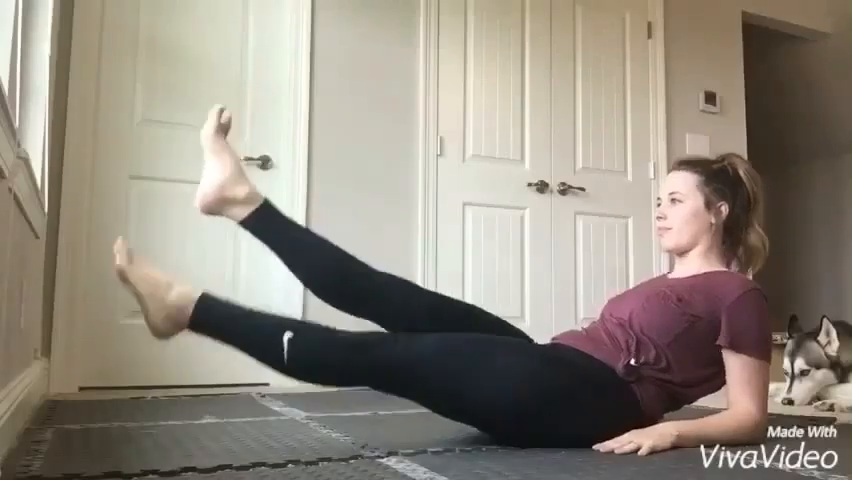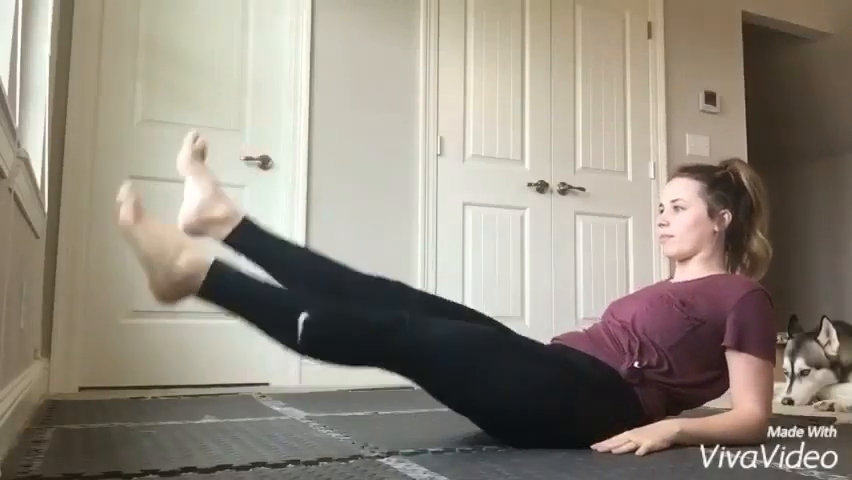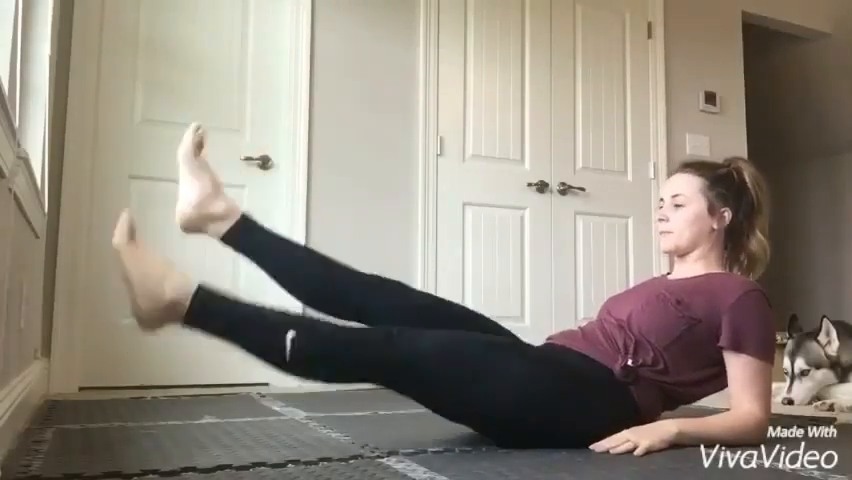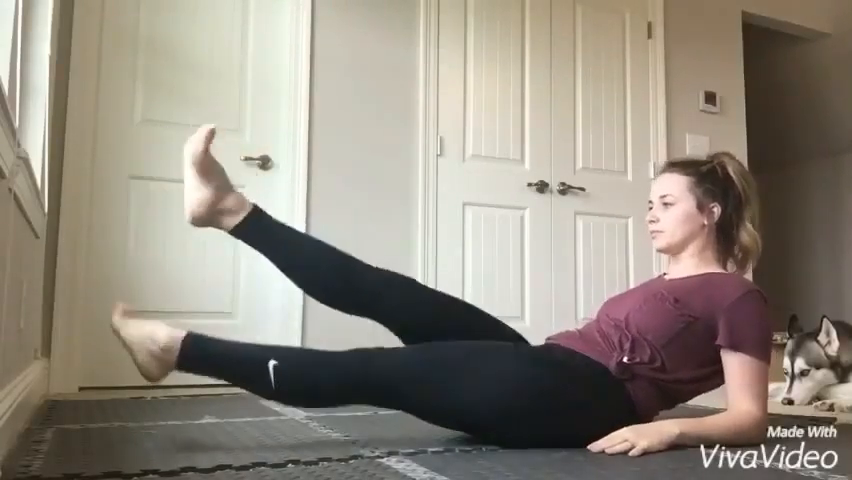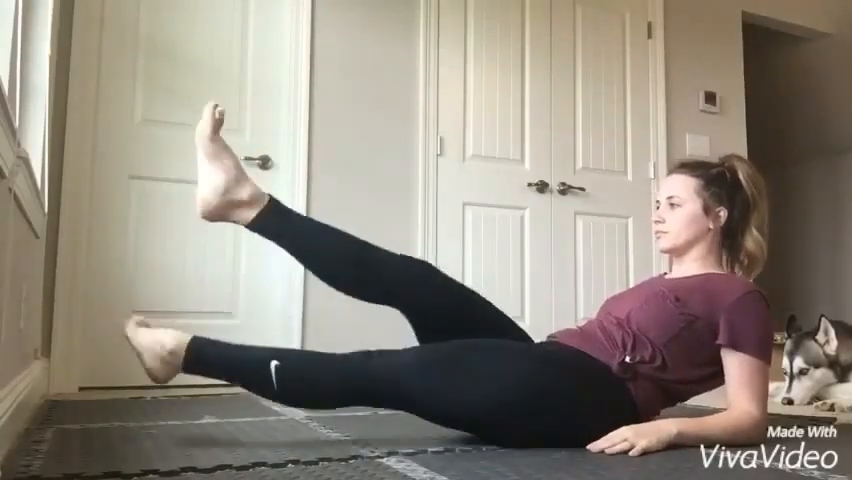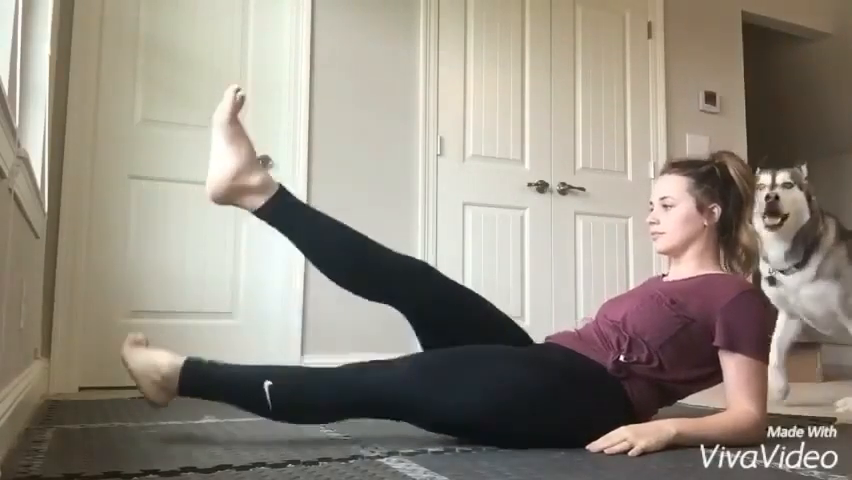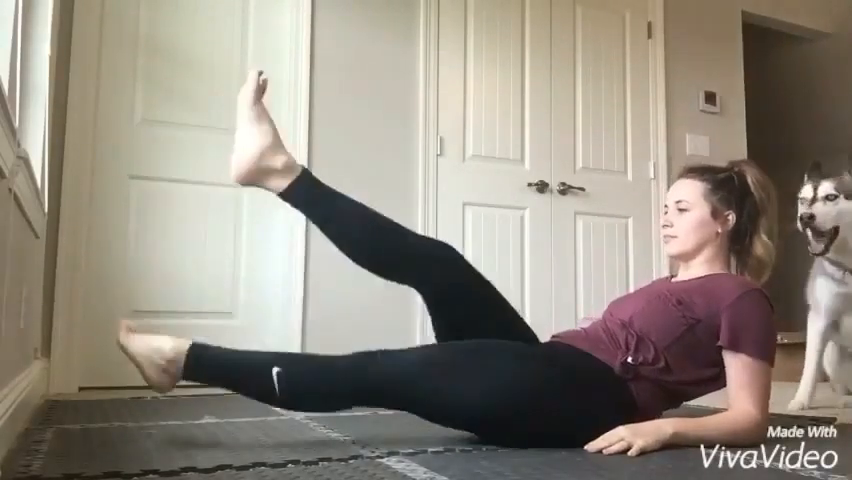
dt=0.5s
person 1, frame 1
left shoulder: (738, 296)
right shoulder: (669, 284)
left elbow: (750, 415)
left wrist: (672, 428)
left hip: (586, 406)
right hip: (552, 392)
left knee: (387, 355)
right knee: (395, 298)
left ankle: (190, 308)
person 1, frame 2
left shoulder: (742, 298)
right shoulder: (669, 291)
left elbow: (752, 417)
left wrist: (672, 425)
left hip: (588, 405)
right hip: (548, 393)
left knee: (392, 330)
right knee: (401, 308)
left ankle: (199, 270)
right ankle: (229, 222)
person 1, frame 3
left shoulder: (739, 299)
right shoulder: (668, 283)
left elbow: (750, 416)
left wrist: (667, 426)
left hip: (584, 404)
right hip: (547, 391)
left knee: (389, 347)
right knee: (395, 315)
left ankle: (197, 274)
right ankle: (187, 300)
person 1, frame 4
left shoulder: (735, 298)
right shoulder: (666, 286)
left elbow: (750, 417)
left wrist: (670, 428)
left hip: (583, 405)
right hip: (546, 386)
left knee: (370, 370)
right knee: (392, 296)
left ankle: (181, 348)
right ankle: (234, 211)
person 1, frame 5
left shoulder: (736, 299)
right shoulder: (666, 284)
left elbow: (751, 418)
left wrist: (669, 426)
left hip: (581, 402)
right hip: (547, 384)
left knee: (387, 372)
right knee: (410, 280)
left ankle: (188, 351)
right ankle: (248, 201)
person 1, frame 6
left shoulder: (736, 299)
right shoulder: (665, 284)
left elbow: (748, 418)
left wrist: (666, 426)
left hip: (581, 403)
right hip: (547, 386)
left knee: (378, 383)
right knee: (409, 281)
left ankle: (183, 375)
right ankle: (255, 187)
person 1, frame 7
left shoulder: (740, 301)
right shoulder: (674, 284)
left elbow: (750, 419)
left wrist: (666, 424)
left hip: (586, 401)
right hip: (549, 380)
left knee: (380, 373)
right knee: (432, 262)
left ankle: (185, 357)
right ankle: (279, 168)
